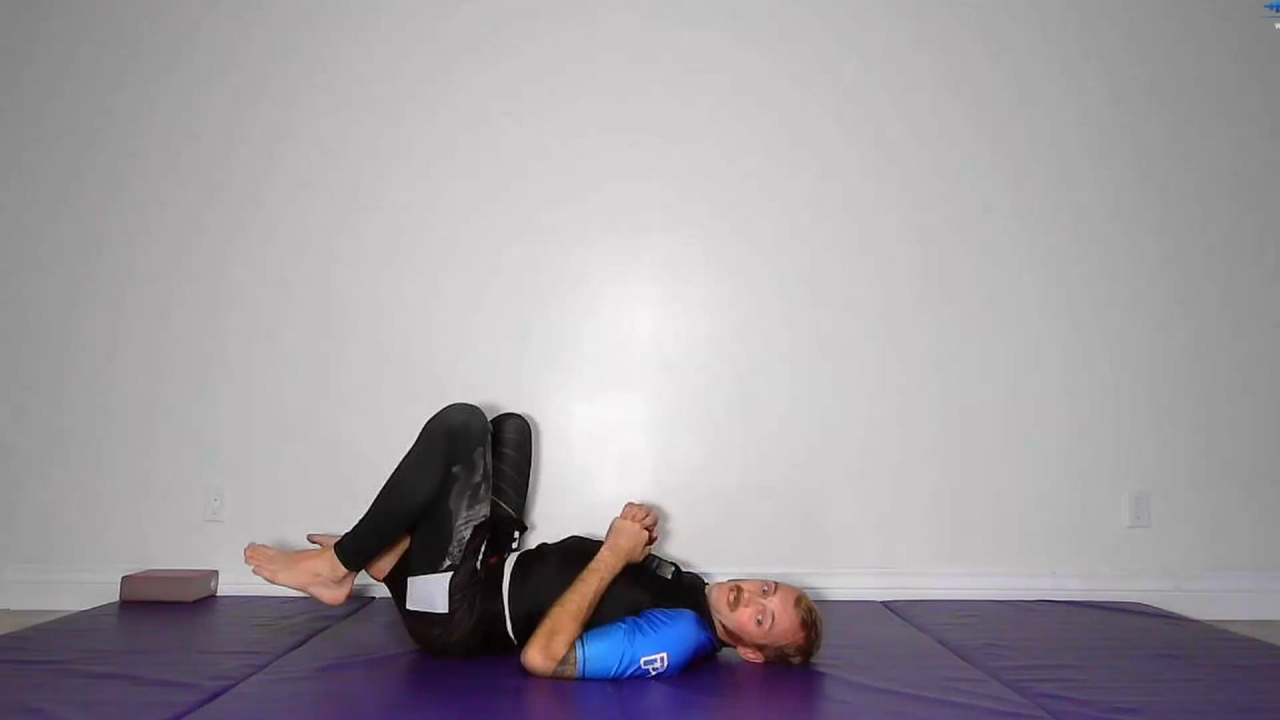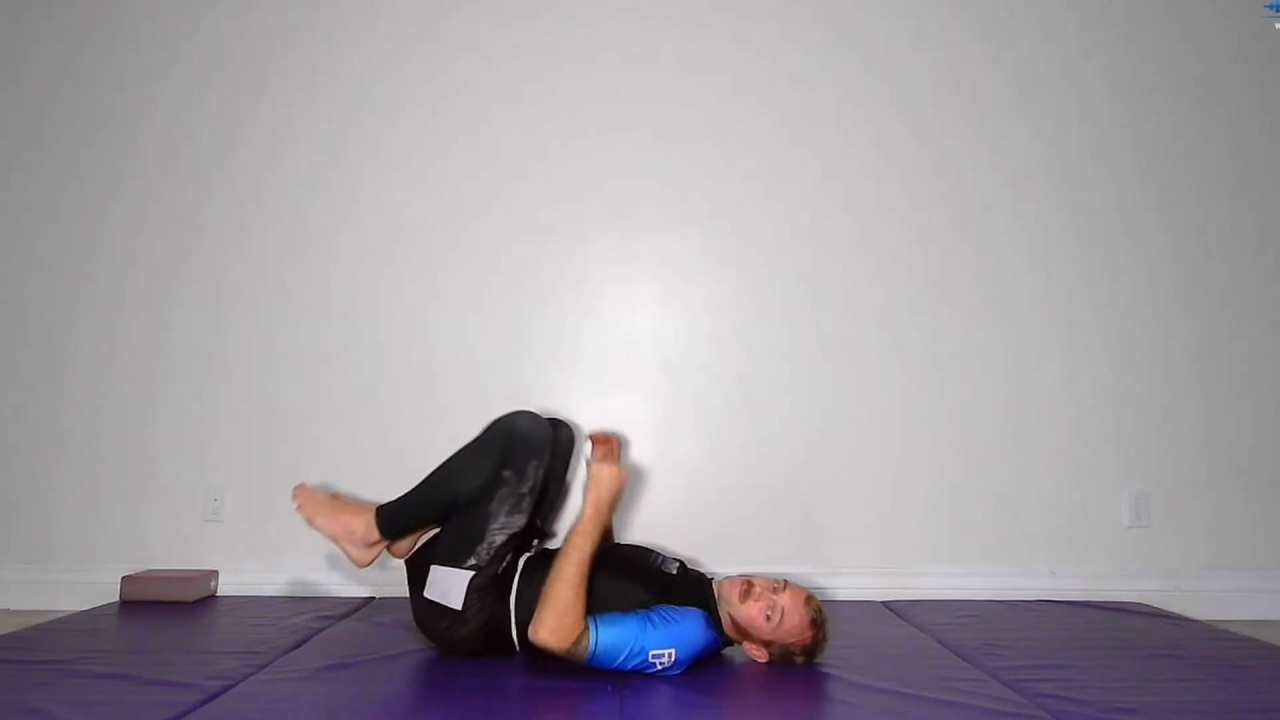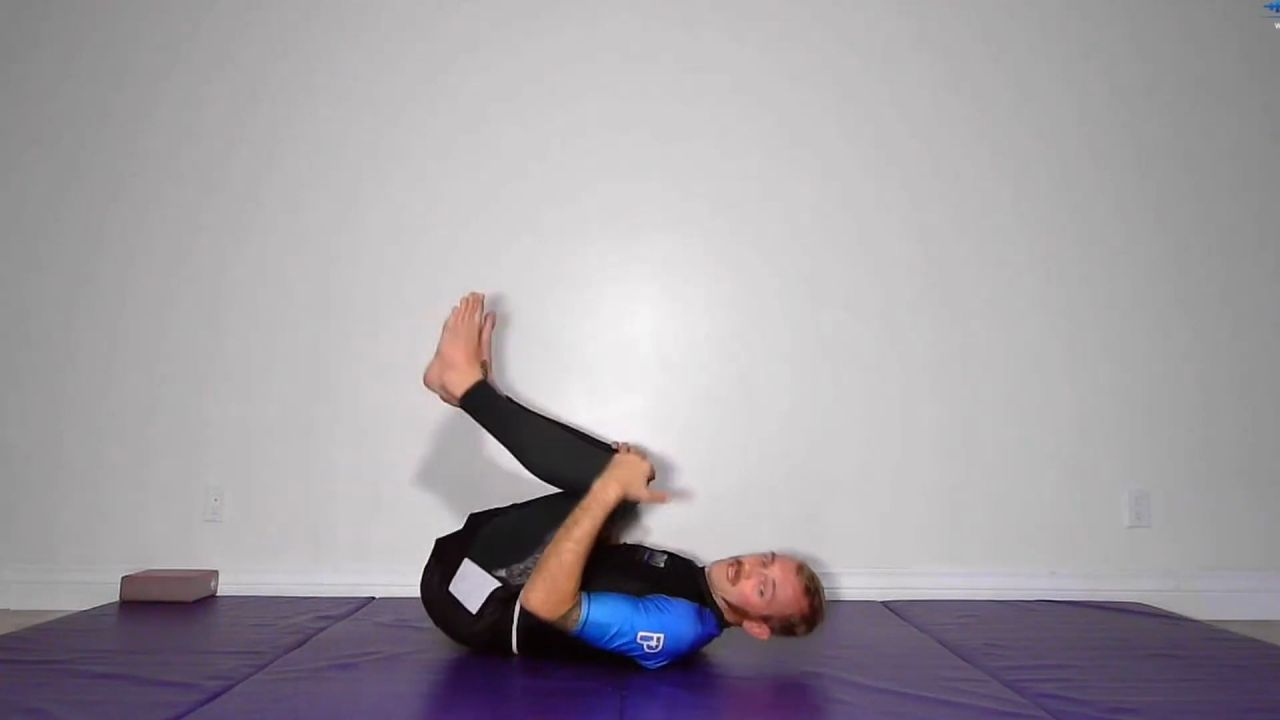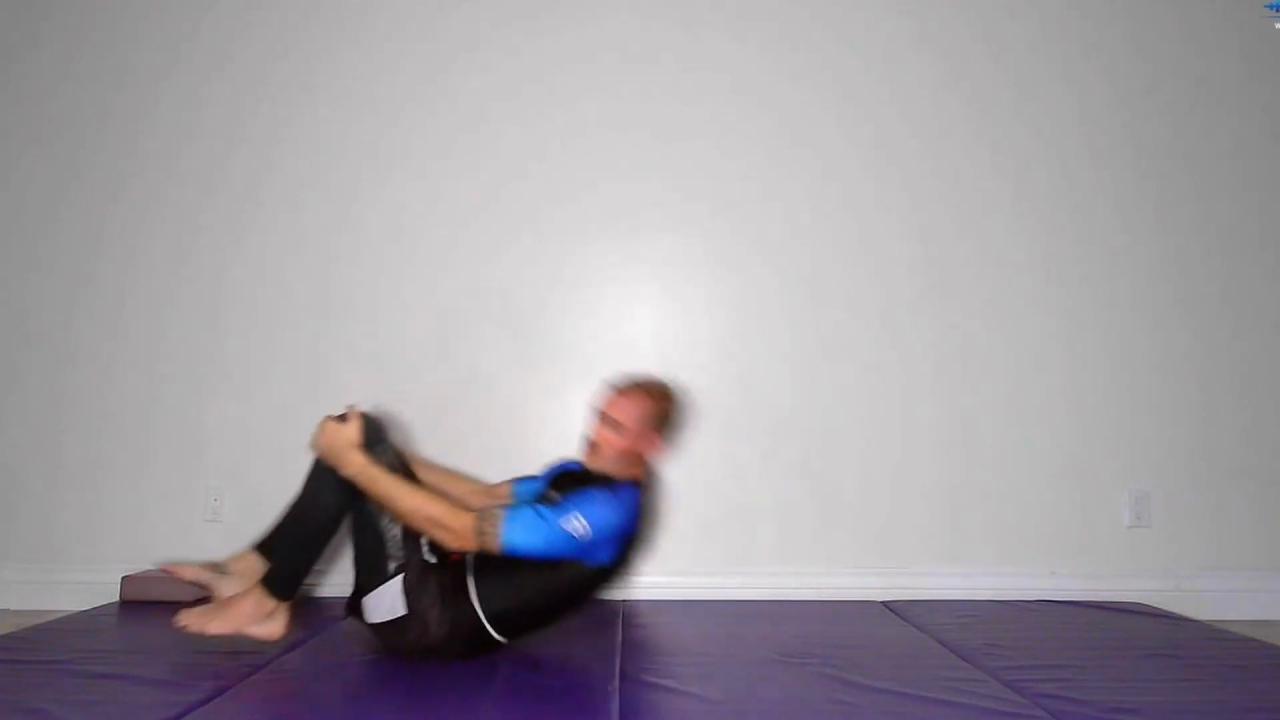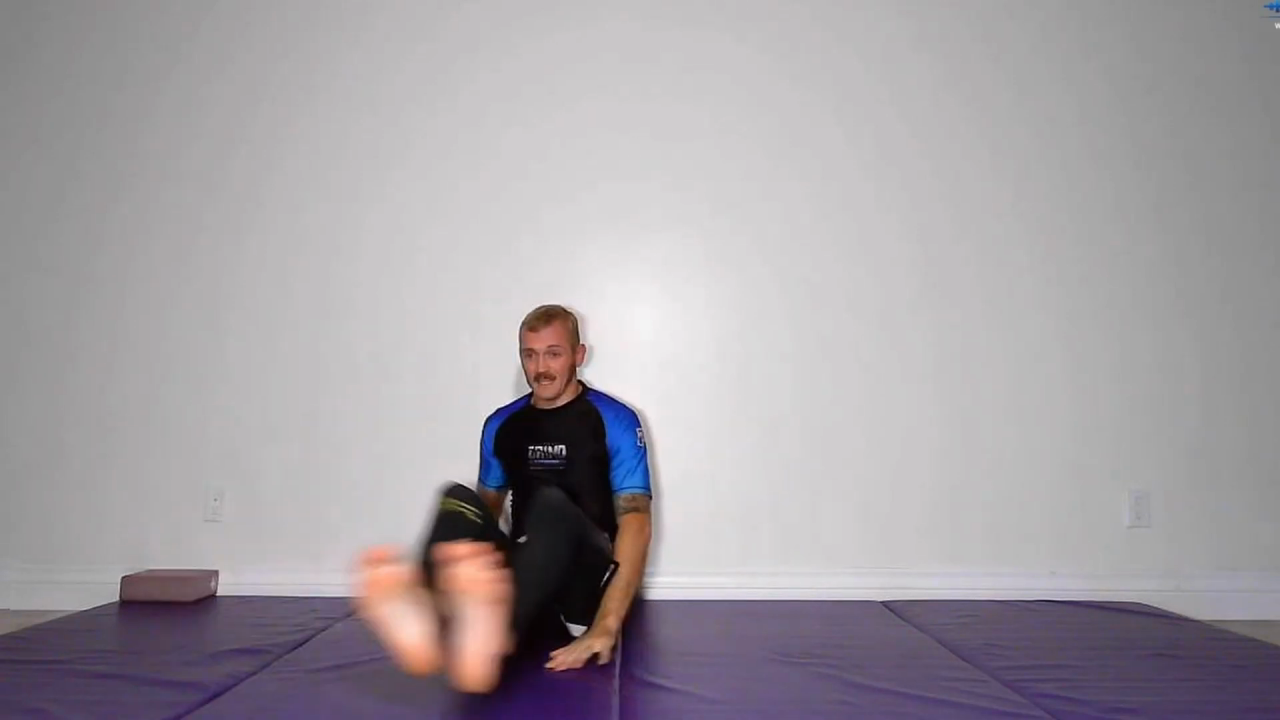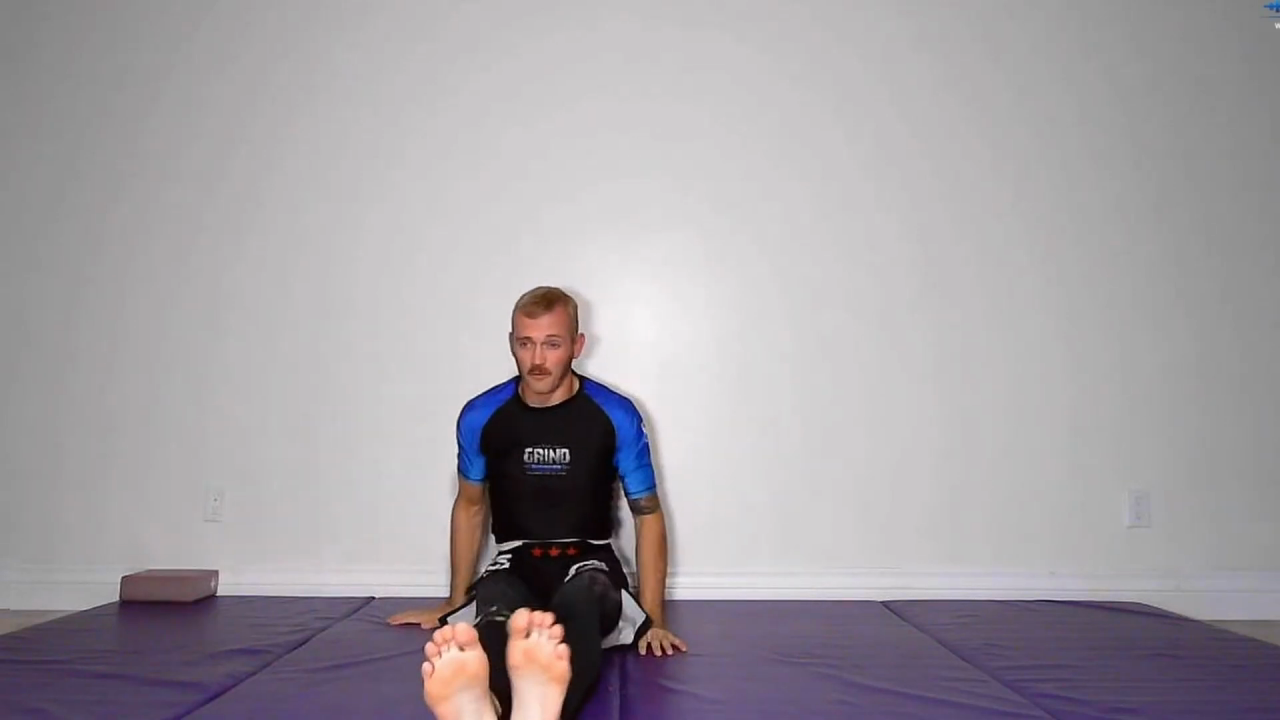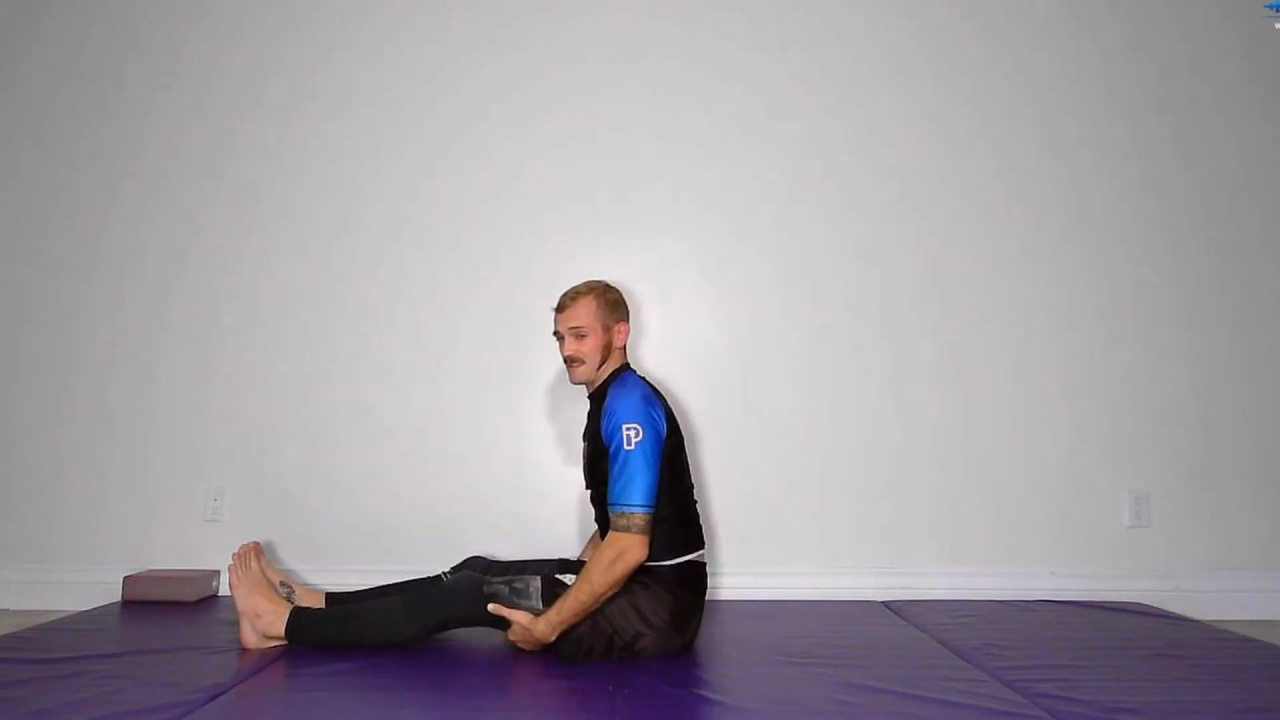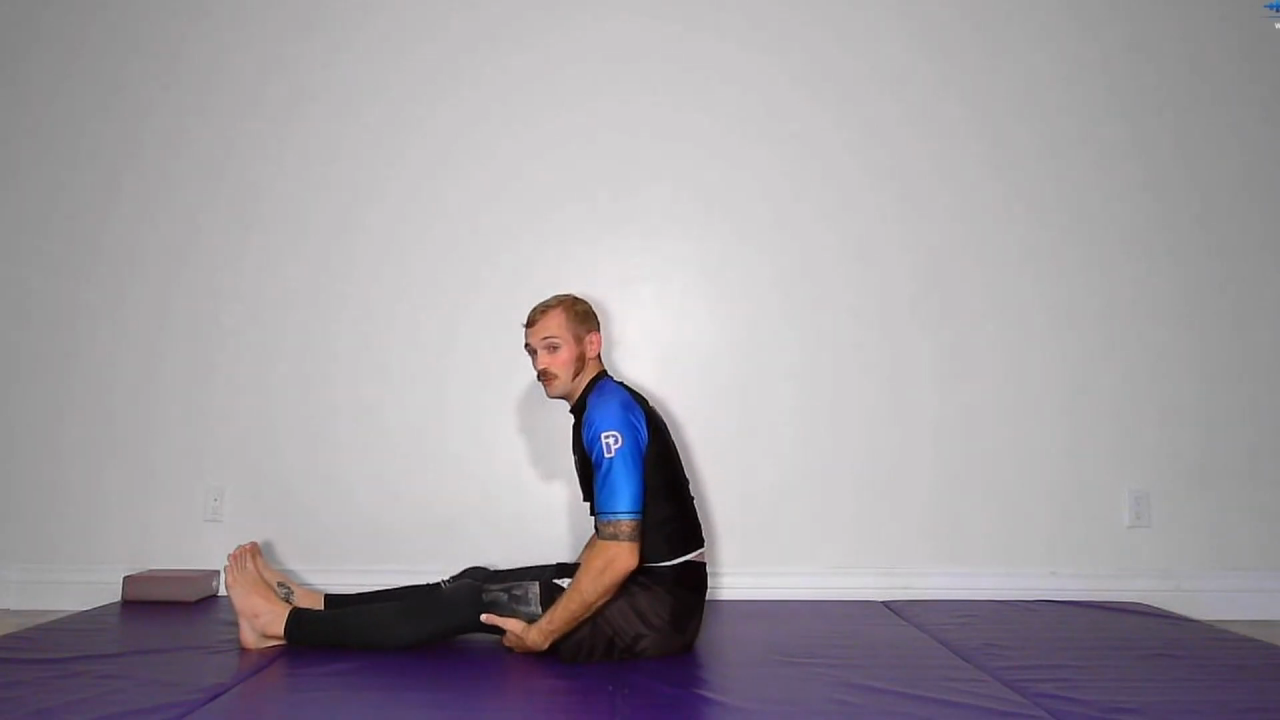
dt=0.7s
person 1, frame 1
left shoulder: (675, 643)
right shoulder: (693, 591)
left elbow: (541, 656)
left wrist: (614, 554)
right wrist: (632, 537)
left hip: (457, 611)
right hip: (496, 569)
left knee: (461, 426)
right knee: (509, 427)
left ankle: (337, 565)
right ankle: (394, 550)
person 1, frame 2
left shoulder: (684, 638)
right shoulder: (700, 588)
left elbow: (550, 634)
left wrist: (596, 504)
right wrist: (605, 494)
left hip: (467, 610)
right hip: (513, 569)
left knee: (523, 433)
right knee: (551, 433)
left ankle: (375, 526)
right ankle: (419, 534)
person 1, frame 3
left shoulder: (674, 629)
right shoulder: (687, 577)
left elbow: (543, 601)
right elbow: (602, 552)
left wrist: (609, 492)
right wrist: (613, 490)
left hip: (471, 604)
right hip: (491, 585)
left ankle: (465, 385)
right ankle: (474, 390)
person 1, frame 4
left shoulder: (604, 514)
right shoulder: (576, 473)
left elbow: (459, 532)
right elbow: (485, 496)
left wrist: (351, 459)
right wrist: (377, 450)
left hip: (431, 619)
right hip: (447, 585)
left knee: (350, 450)
right knee: (359, 437)
left ankle: (267, 602)
right ankle: (252, 568)
person 1, frame 5
left shoulder: (614, 421)
right shoulder: (502, 424)
left elbow: (635, 522)
left wrist: (606, 628)
left hip: (581, 578)
right hip: (510, 570)
left knee: (552, 506)
right knee: (457, 503)
left ankle: (482, 644)
person 1, frame 6
left shoulder: (615, 415)
right shoulder: (480, 416)
left elbow: (648, 515)
right elbow: (470, 506)
left wrist: (653, 618)
right wrist: (456, 602)
left hip: (587, 565)
right hip: (515, 566)
left knee: (577, 601)
right knee: (497, 612)
person 1, frame 7
left shoulder: (629, 404)
right shoulder: (613, 402)
left elbow: (629, 546)
left wrist: (547, 626)
right wrist: (564, 582)
left hip: (656, 606)
right hip: (641, 591)
left knee: (469, 595)
right knee: (477, 572)
left ankle: (283, 623)
right ankle: (315, 604)
person 1, frame 8
left shoulder: (608, 411)
right shoulder: (600, 408)
left elbow: (619, 555)
left wrist: (540, 633)
right wrist: (560, 587)
left hip: (656, 606)
right hip: (647, 591)
left knee: (469, 602)
right knee: (475, 580)
left ankle: (283, 623)
right ankle: (313, 608)
